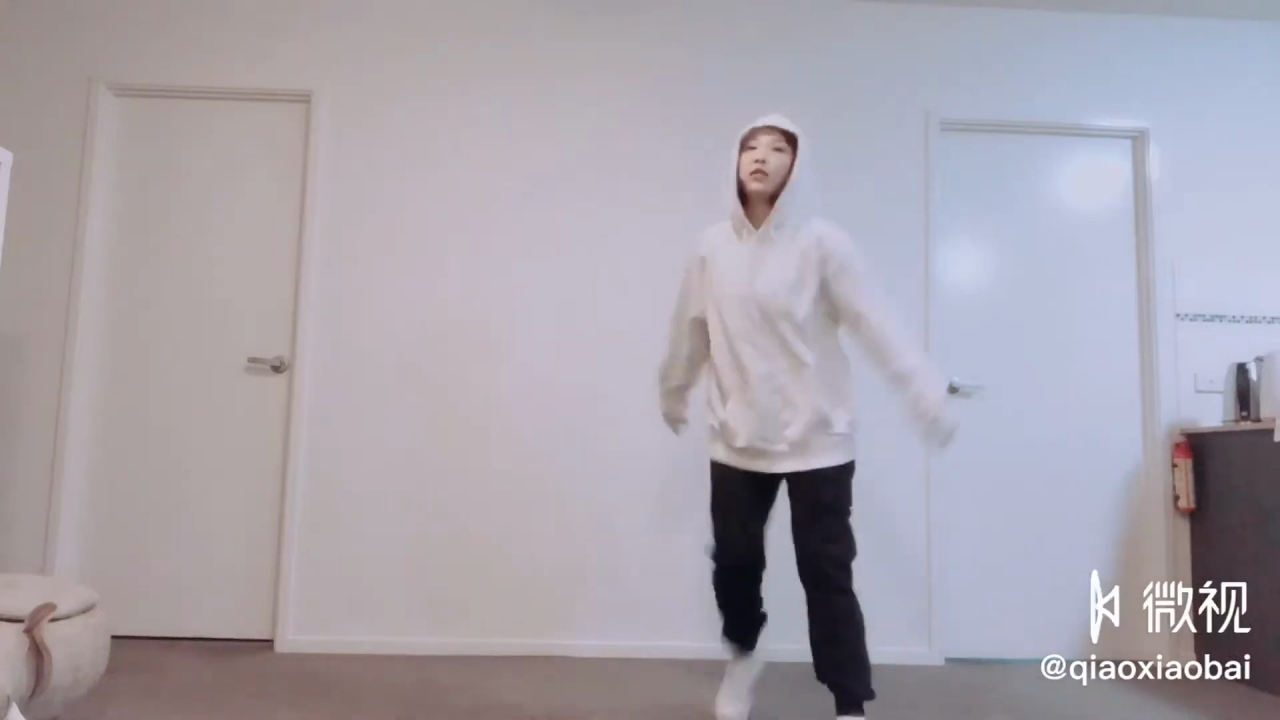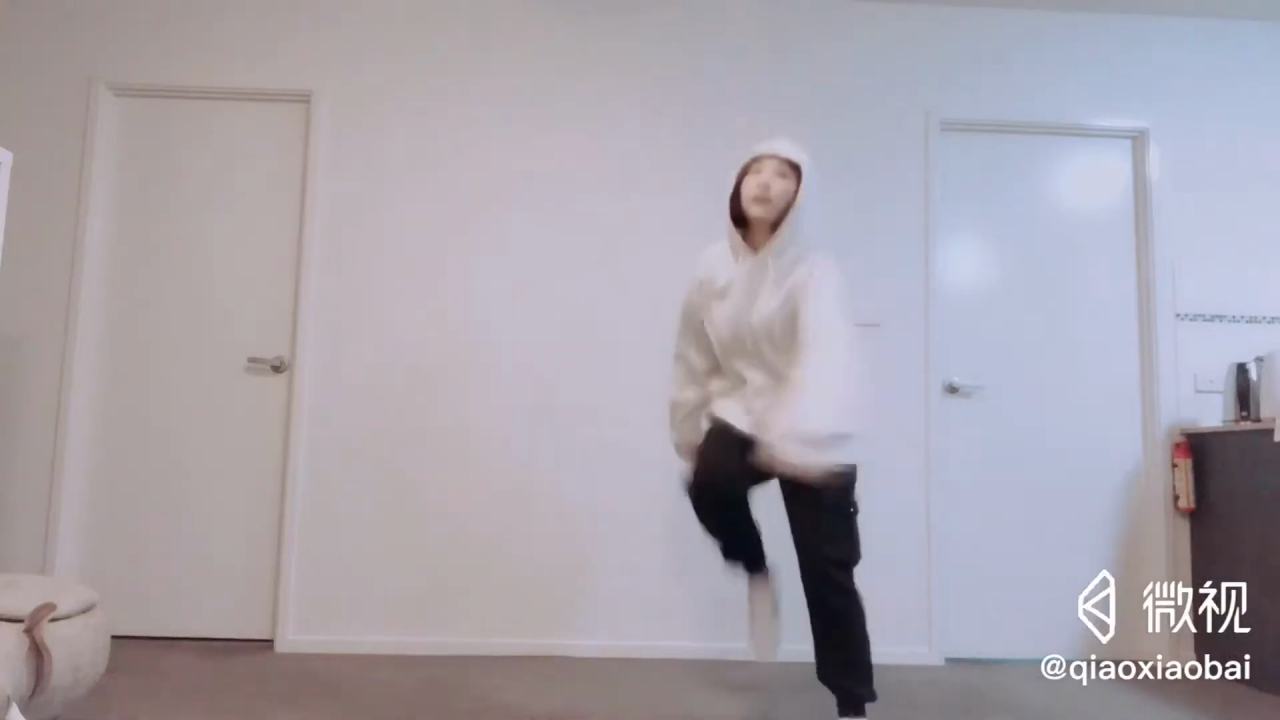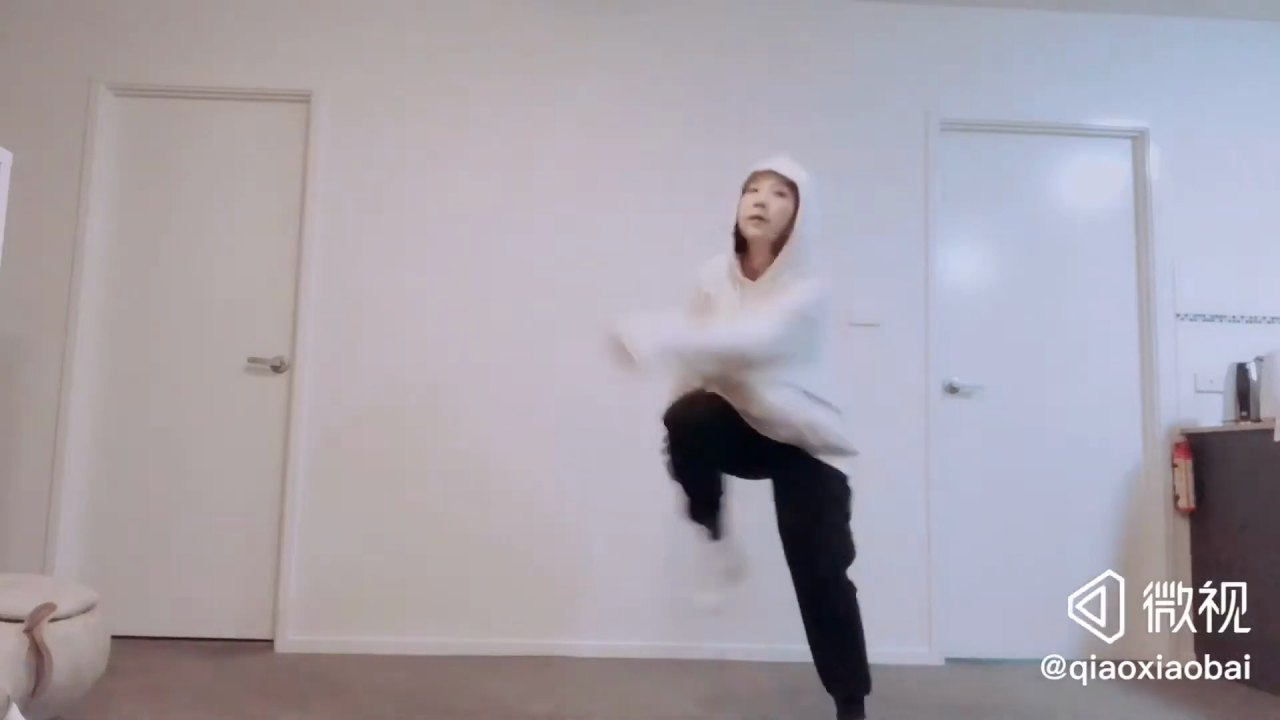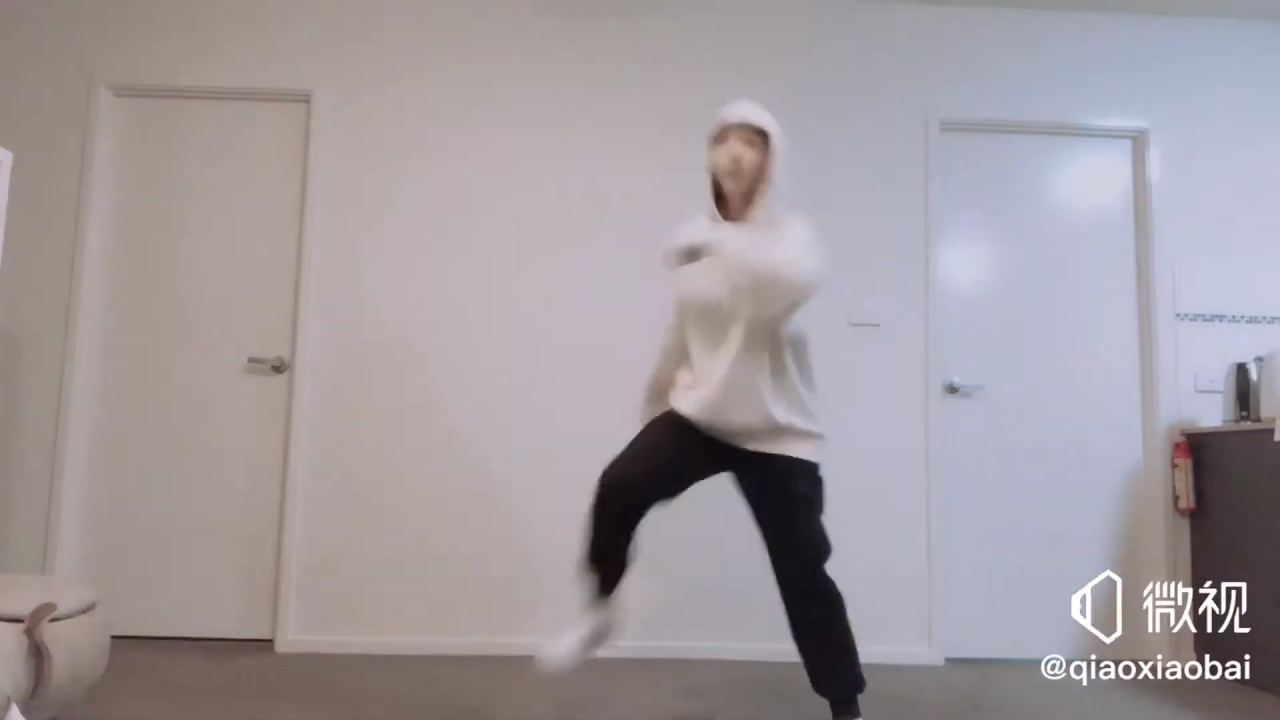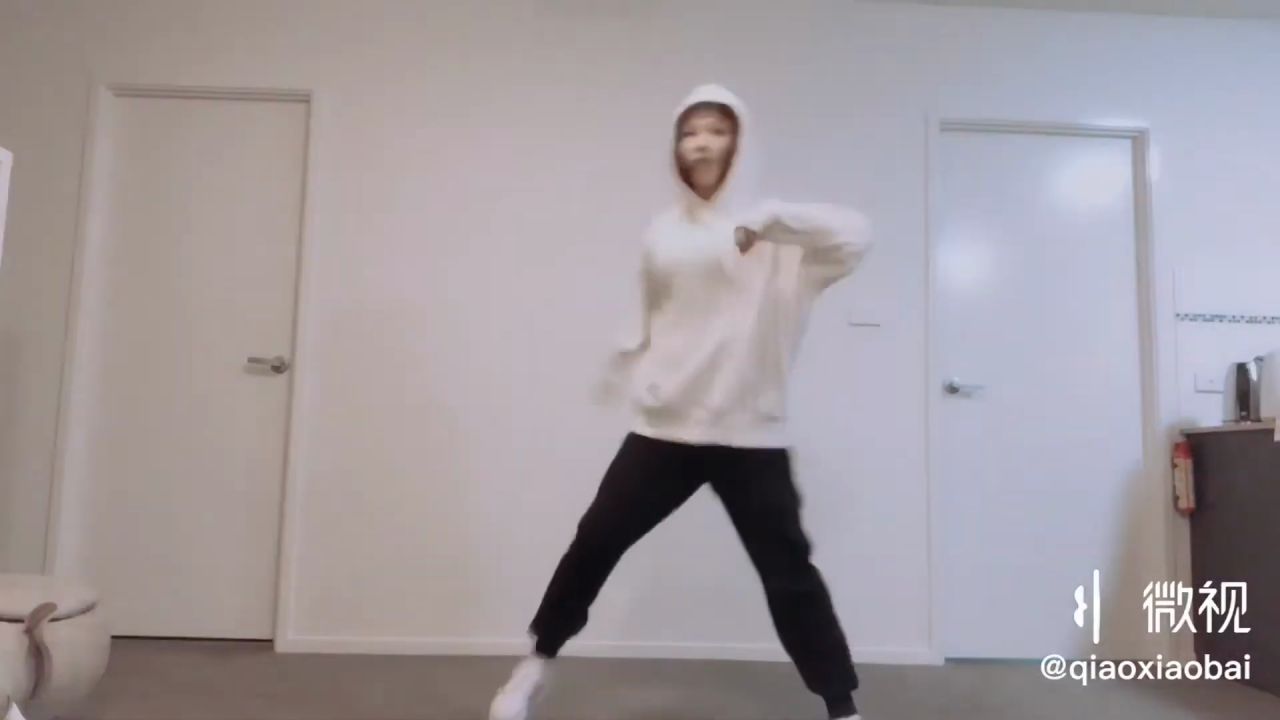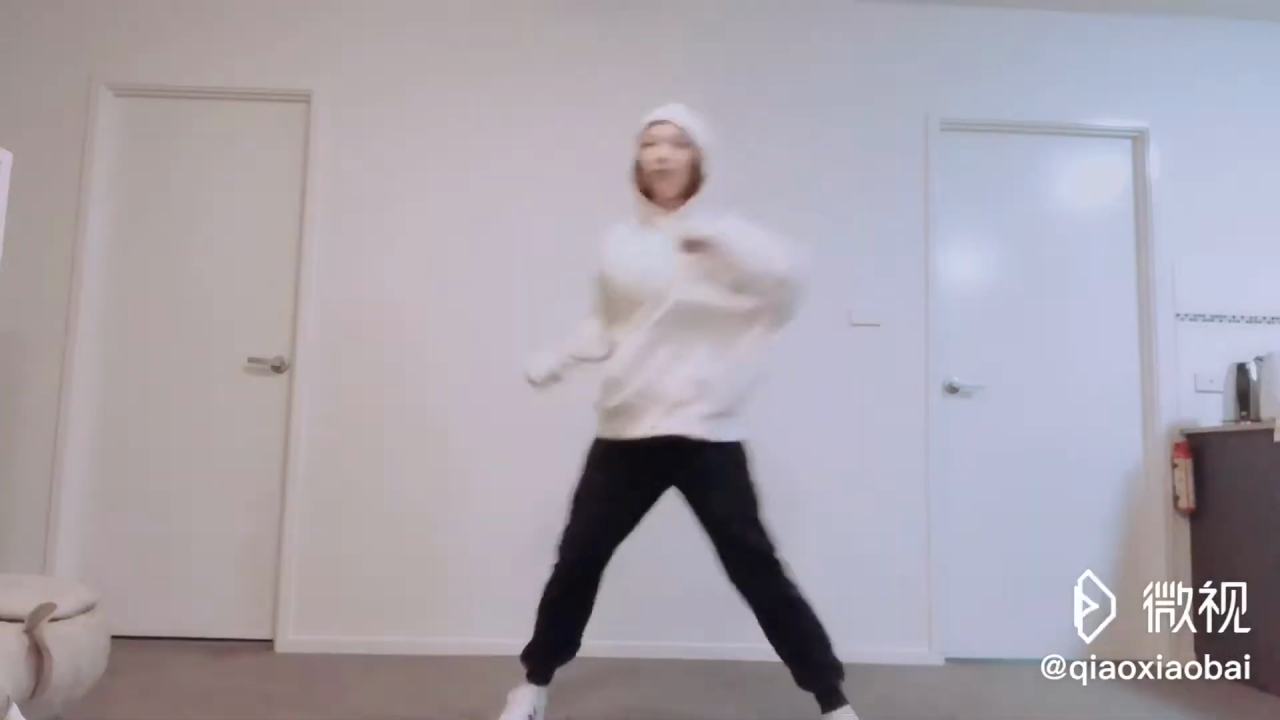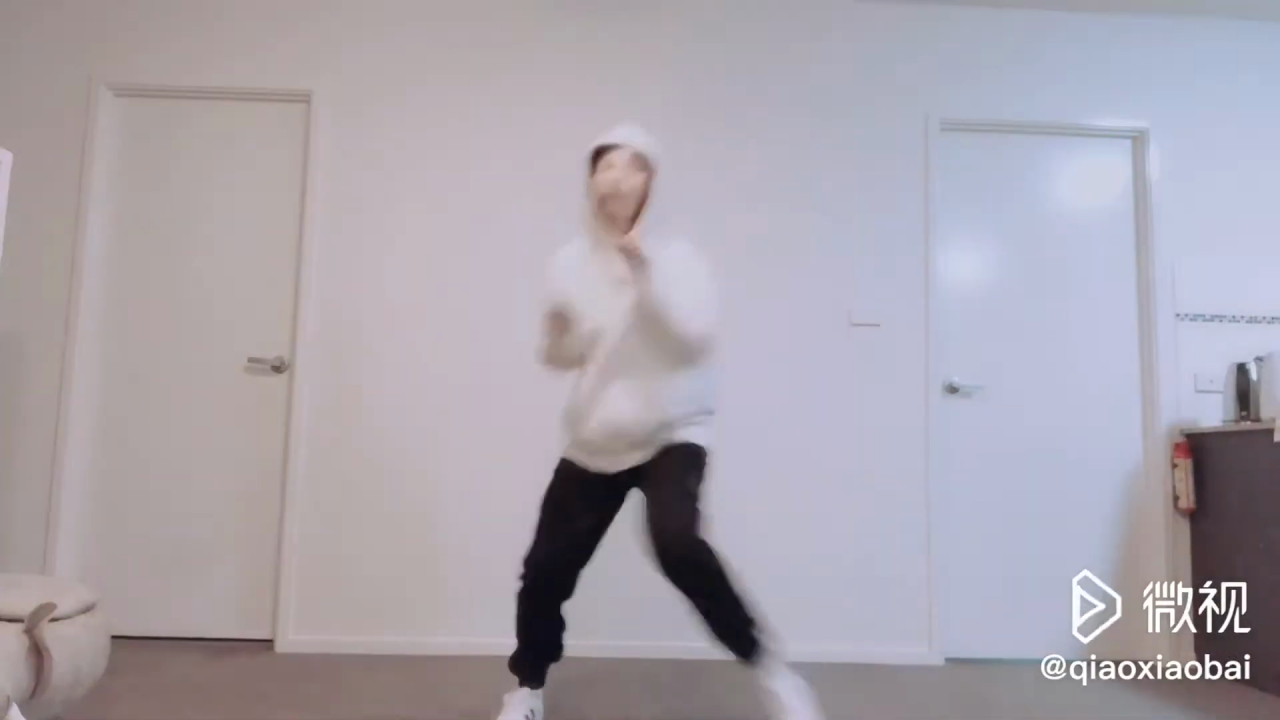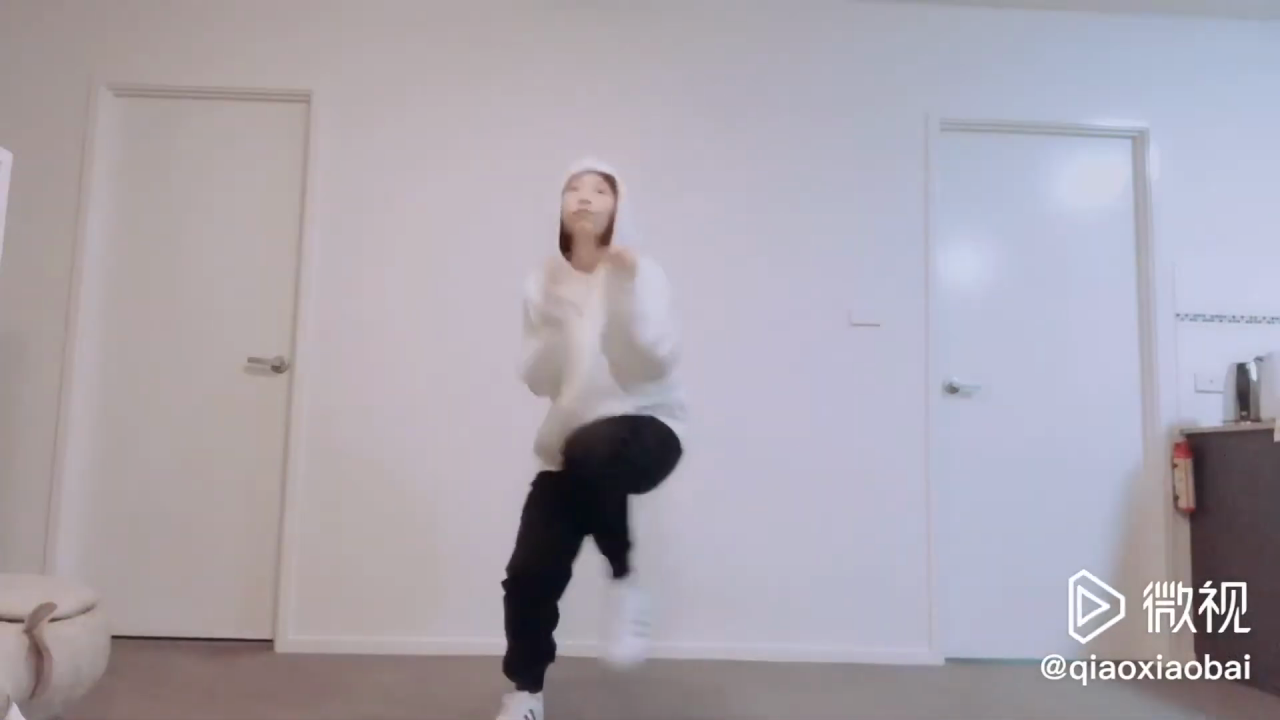
dt=0.1s
person 1, frame 1
left shoulder: (821, 243)
right shoulder: (714, 248)
left elbow: (876, 323)
right elbow: (691, 329)
left wrist: (926, 396)
right wrist: (673, 394)
left hip: (818, 438)
right hip: (740, 438)
left knee: (825, 571)
right knee: (735, 560)
right ankle: (741, 659)
person 1, frame 2
left shoulder: (812, 270)
right shoulder: (713, 266)
left elbow: (829, 355)
right elbow: (695, 356)
left wrist: (811, 438)
right wrist: (683, 425)
left hip: (815, 440)
right hip: (741, 418)
left knee: (828, 577)
right knee: (711, 490)
right ankle: (757, 578)
person 1, frame 3
left shoulder: (805, 290)
right shoulder: (714, 282)
left elbow: (750, 338)
left wrist: (649, 338)
left hip: (809, 446)
right hip: (729, 420)
left knee: (823, 582)
right knee: (686, 421)
right ankle: (717, 536)
person 1, frame 4
left shoulder: (786, 236)
right shoulder: (695, 239)
left elbow: (797, 278)
left wrist: (717, 243)
right wrist: (662, 389)
left hip: (777, 431)
right hip: (698, 413)
left knee: (802, 569)
right knee: (621, 488)
right ankle: (600, 603)
person 1, frame 5
left shoulder: (771, 228)
right shoulder: (664, 233)
left elbow: (854, 236)
left wrist: (777, 221)
right wrist: (621, 367)
left hip: (747, 430)
right hip: (665, 423)
left knee: (788, 571)
right knee: (597, 539)
right ankle: (535, 664)
person 1, frame 6
left shoulder: (721, 234)
right shoulder: (620, 240)
left elbow: (787, 276)
left wrist: (719, 238)
right wrist: (556, 359)
left hip: (704, 430)
right hip: (624, 429)
left knee: (755, 566)
right knee: (579, 558)
person 1, frame 7
left shoulder: (674, 257)
right shoulder: (570, 263)
left elbow: (692, 338)
left wrist: (647, 270)
right wrist: (559, 332)
left hip: (671, 435)
right hip: (593, 444)
left knee: (677, 546)
right knee: (547, 568)
left ankle: (767, 669)
person 1, frame 8
left shoulder: (642, 275)
right shoulder: (540, 287)
left elbow: (652, 361)
right elbow: (536, 376)
left wrist: (625, 286)
right wrist: (548, 333)
left hip: (643, 428)
right hip: (566, 452)
left knee: (592, 444)
right knee: (530, 578)
left ankle: (625, 580)
